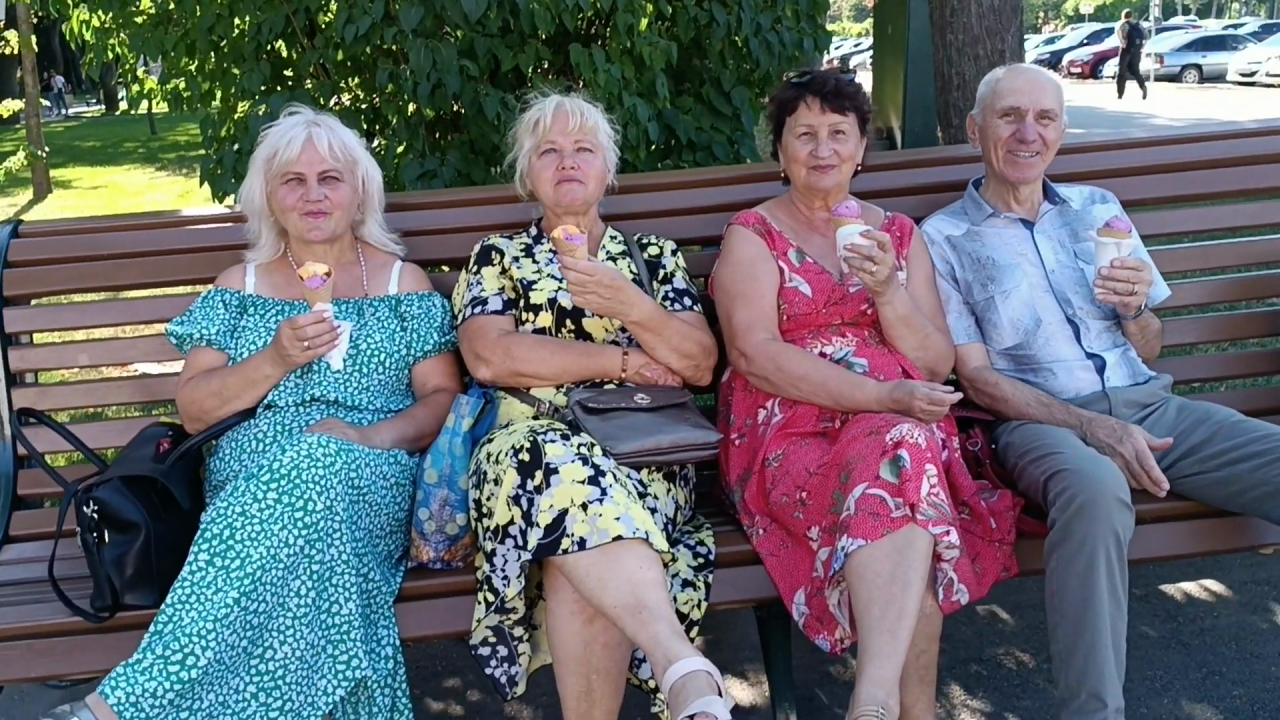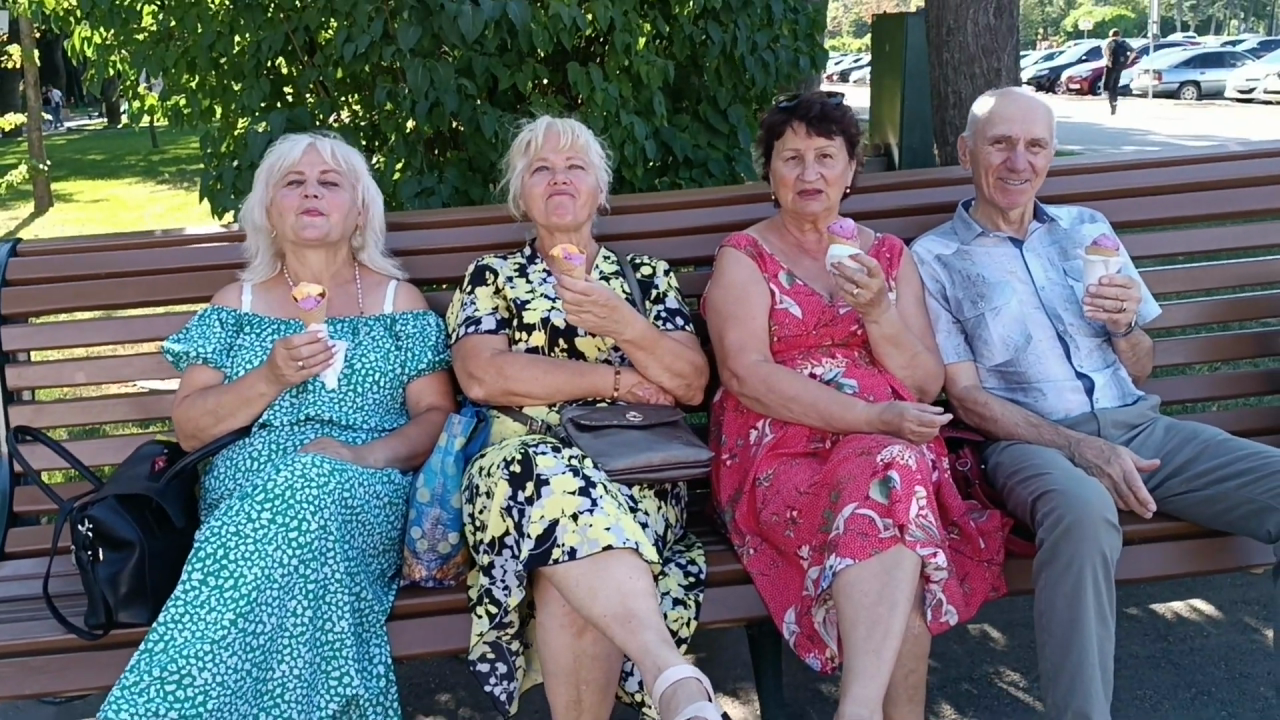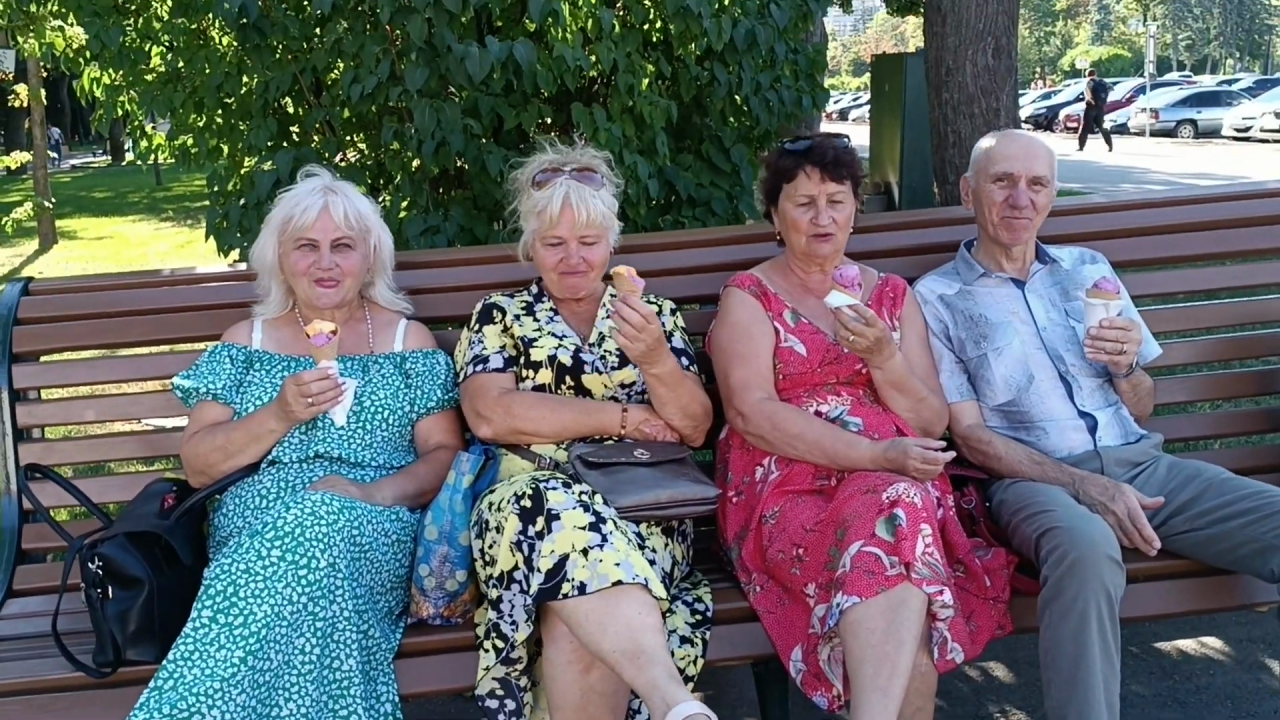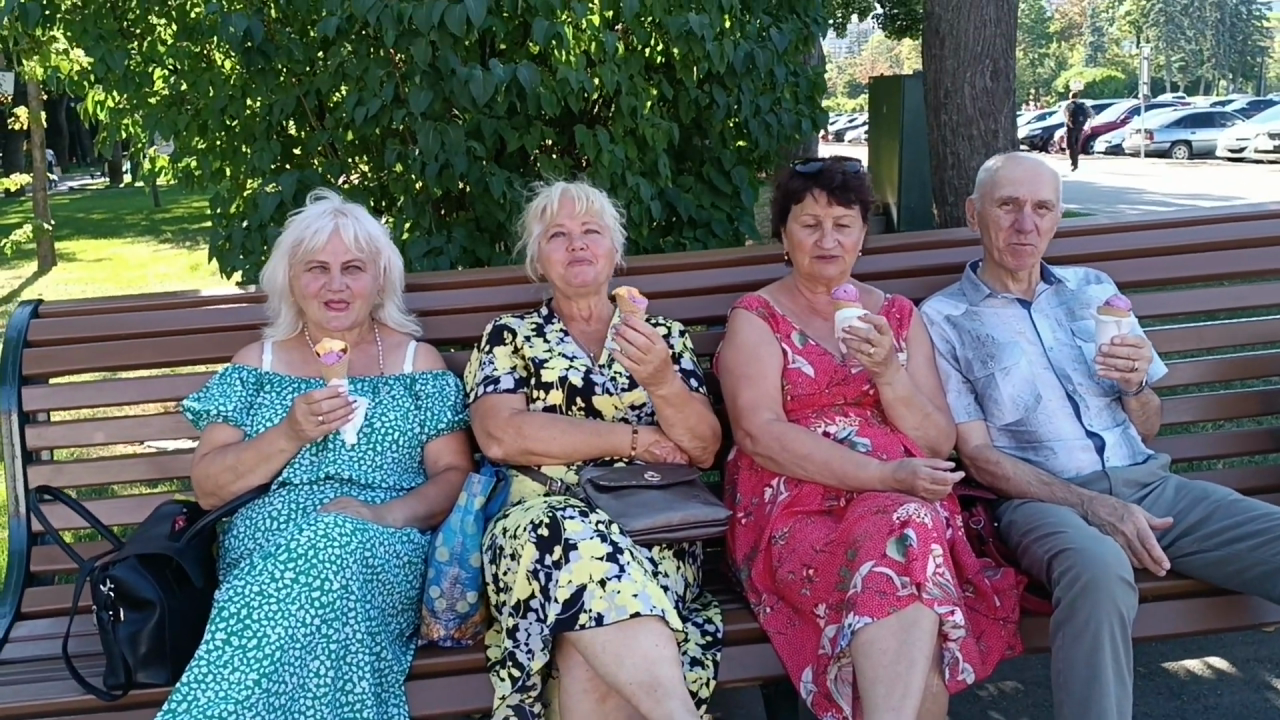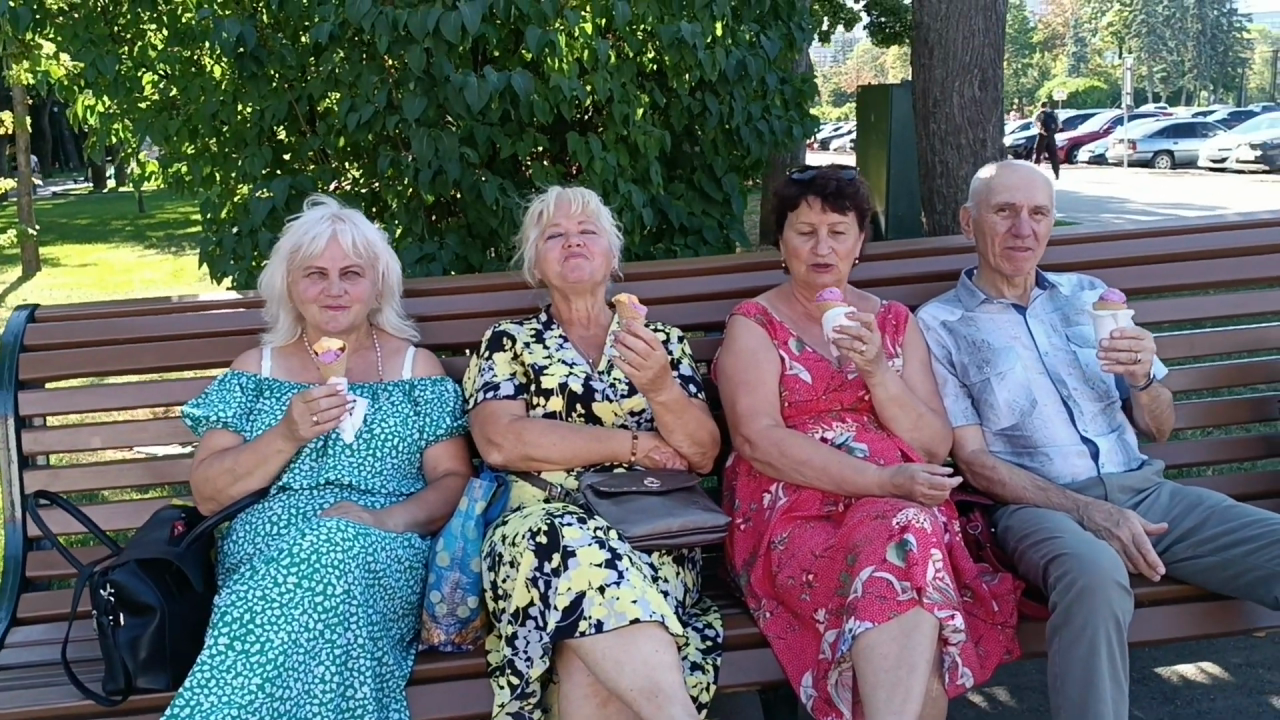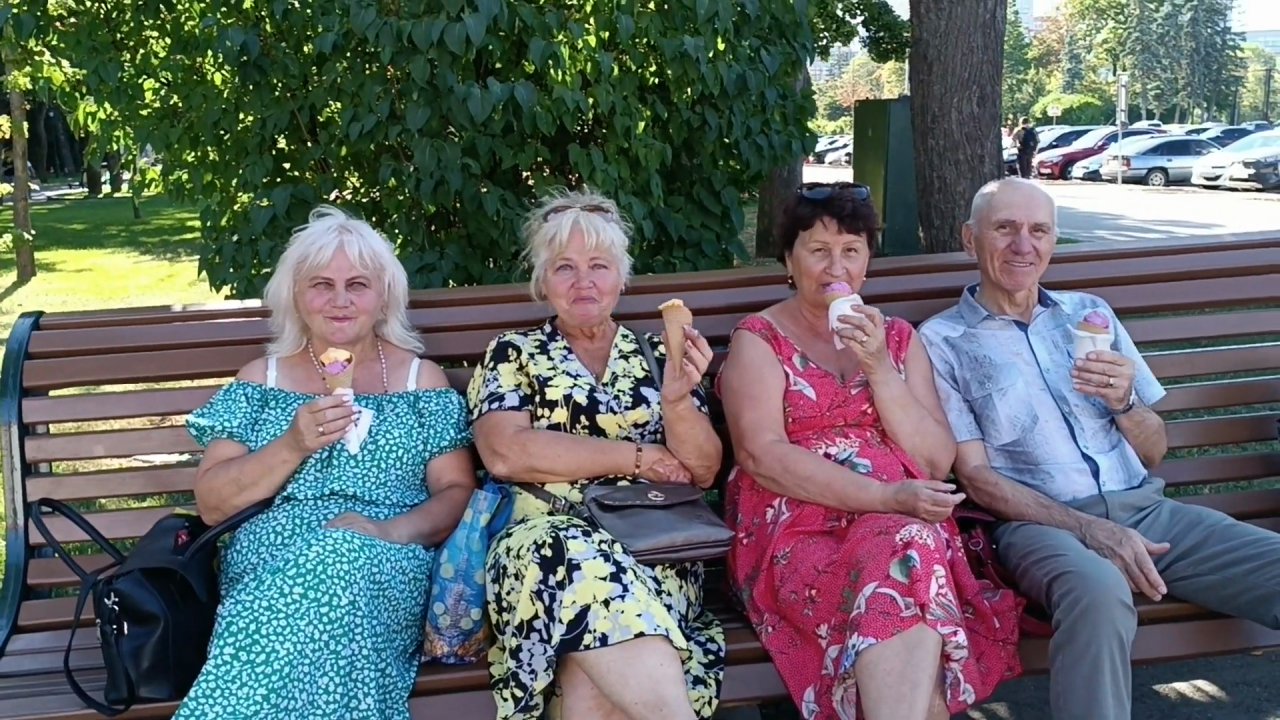
dt=0.5s
person 1, frame 1
left shoulder: (1098, 207)
right shoulder: (944, 238)
right elbow: (976, 377)
left wrist: (1135, 309)
right wrist: (1092, 426)
left hip: (1149, 404)
right hip: (1041, 420)
right knee: (1095, 489)
person 1, frame 2
left shoulder: (1088, 227)
right shoulder: (935, 258)
left elbow: (1139, 371)
right elbow: (967, 396)
left wrist: (1124, 327)
right wrist: (1081, 447)
left hip: (1138, 426)
right hip: (1032, 441)
right knee: (1082, 510)
person 1, frame 3
left shoulder: (1089, 268)
right shoulder: (937, 298)
right elbow: (971, 436)
left wrist: (1126, 367)
right wrist: (1085, 485)
left hip: (1141, 463)
right hip: (1035, 478)
right knee: (1087, 547)
person 1, frame 4
left shoulder: (1094, 288)
right shoulder: (943, 319)
right elbow: (979, 455)
left wrist: (1135, 386)
right wrist: (1092, 505)
left hip: (1149, 483)
right hip: (1044, 499)
right knee: (1099, 569)
person 1, frame 5
left shoulder: (1088, 294)
right shoulder: (940, 325)
left elbow: (1158, 429)
right elbow: (974, 460)
left wrist: (1144, 378)
right wrist: (1088, 511)
left hip: (1142, 489)
right hip: (1038, 505)
right knee: (1095, 574)
person 1, frame 6
left shoulder: (1090, 312)
right shoulder: (942, 341)
left elbow: (1154, 452)
right elbow: (977, 476)
left wrist: (1122, 401)
right wrist: (1088, 528)
left hip: (1145, 507)
right hip: (1041, 521)
right knee: (1099, 591)
person 2, frame 1
left shoulder: (898, 232)
right shoulder: (752, 235)
left elbow: (936, 365)
right elbow: (755, 356)
left wrist: (887, 292)
right wrist: (882, 396)
left hip: (897, 420)
right hip: (790, 431)
left knee: (902, 449)
right knee: (900, 454)
person 2, frame 2
left shoulder: (889, 254)
right shoulder: (743, 257)
left elbow: (926, 385)
right elbow: (747, 377)
left wrist: (877, 313)
right wrist: (872, 416)
left hip: (888, 442)
right hip: (780, 450)
left knee: (892, 476)
right knee: (888, 489)
person 2, frame 3
left shoulder: (892, 293)
right shoulder: (748, 296)
left elbow: (931, 422)
right elbow: (752, 414)
left wrist: (881, 356)
right wrist: (878, 456)
left hip: (892, 479)
right hip: (787, 486)
left knee: (893, 511)
right knee: (895, 521)
person 2, frame 4
left shoulder: (898, 314)
right shoulder: (756, 318)
left elbow: (938, 443)
right elbow: (760, 435)
left wrist: (887, 372)
right wrist: (884, 474)
left hip: (900, 499)
right hip: (795, 507)
left knee: (906, 532)
right knee: (903, 553)
person 2, frame 5
left shoulder: (894, 320)
right shoulder: (754, 323)
left elbow: (935, 447)
right elbow: (759, 441)
left wrist: (877, 370)
right wrist: (884, 480)
left hip: (897, 503)
right hip: (793, 513)
left knee: (906, 534)
right knee: (903, 552)
person 2, frame 6
left shoulder: (899, 337)
right shoulder: (758, 339)
left elbow: (936, 462)
right elbow: (763, 458)
left wrist: (881, 370)
right wrist: (887, 497)
left hip: (902, 521)
right hip: (796, 528)
left knee: (908, 556)
right knee: (906, 570)
person 3, frame 1
left shoulder: (654, 254)
right shoulder: (497, 256)
left elbow: (699, 365)
right elbow: (490, 358)
left wrist: (630, 306)
right wrist: (623, 360)
right hip: (534, 445)
left knee: (581, 541)
right knee: (561, 469)
person 3, frame 2
left shoulder: (647, 275)
right shoulder: (492, 275)
left elbow: (692, 384)
right elbow: (483, 377)
left wrist: (622, 326)
right wrist: (616, 380)
right hip: (527, 466)
left knee: (578, 572)
right knee: (552, 482)
person 3, frame 3
left shoulder: (654, 314)
right shoulder: (498, 315)
left elbow: (695, 427)
right elbow: (490, 416)
left wrist: (655, 360)
right wrist: (624, 417)
right hip: (533, 501)
right knee: (559, 516)
person 3, frame 4
left shoulder: (663, 333)
right shoulder: (509, 335)
left elbow: (703, 448)
right elbow: (501, 436)
left wrist: (661, 381)
right wrist: (634, 438)
right hip: (547, 523)
right knee: (574, 544)
person 3, frame 5
left shoulder: (662, 339)
right shoulder: (508, 342)
left elbow: (702, 454)
right elbow: (500, 442)
left wrist: (659, 387)
right wrist: (635, 444)
right hip: (544, 528)
right knee: (570, 549)
person 3, frame 6
left shoulder: (660, 352)
right shoulder: (512, 353)
left elbow: (702, 471)
right elbow: (506, 454)
left wrist: (677, 398)
right wrist: (639, 458)
right hip: (548, 542)
right knee: (579, 566)
person 4, frame 1
left shoulder: (404, 282)
right shoulder: (238, 287)
left elbow: (443, 398)
right elbow: (194, 411)
left wrist: (371, 438)
right wrist: (277, 359)
left hip: (369, 479)
right hip: (251, 477)
left knee: (314, 467)
right knee: (304, 502)
person 4, frame 2
left shoulder: (399, 300)
right shoulder: (235, 304)
left elbow: (437, 416)
right elbow: (188, 429)
left wrist: (366, 456)
right wrist: (270, 378)
left hip: (360, 495)
right hip: (249, 493)
left knee: (307, 487)
right knee: (284, 515)
person 4, frame 3
left shoulder: (407, 340)
right shoulder: (246, 341)
left elbow: (446, 454)
right elbow: (197, 465)
left wrist: (376, 494)
right wrist: (281, 415)
left hip: (372, 530)
right hip: (256, 527)
left knee: (320, 527)
right knee: (311, 536)
person 4, frame 4
left shoulder: (418, 360)
right shoulder: (256, 363)
left elbow: (455, 476)
right elbow: (208, 489)
left wrist: (386, 515)
right wrist: (290, 434)
left hip: (380, 551)
right hip: (267, 549)
left knee: (335, 544)
right knee: (319, 559)
person 4, frame 5
left shoulder: (416, 366)
right shoulder: (255, 369)
left elbow: (455, 481)
right elbow: (207, 494)
left wrist: (386, 520)
right wrist: (288, 435)
left hip: (382, 556)
right hip: (264, 554)
left knee: (341, 549)
right knee: (328, 558)
person 4, frame 6
left shoulder: (421, 378)
right shoulder: (260, 379)
left elbow: (458, 494)
right elbow: (211, 505)
left wrist: (391, 531)
right wrist: (292, 447)
left hip: (383, 566)
right hip: (271, 562)
left knee: (342, 562)
right knee: (329, 572)
